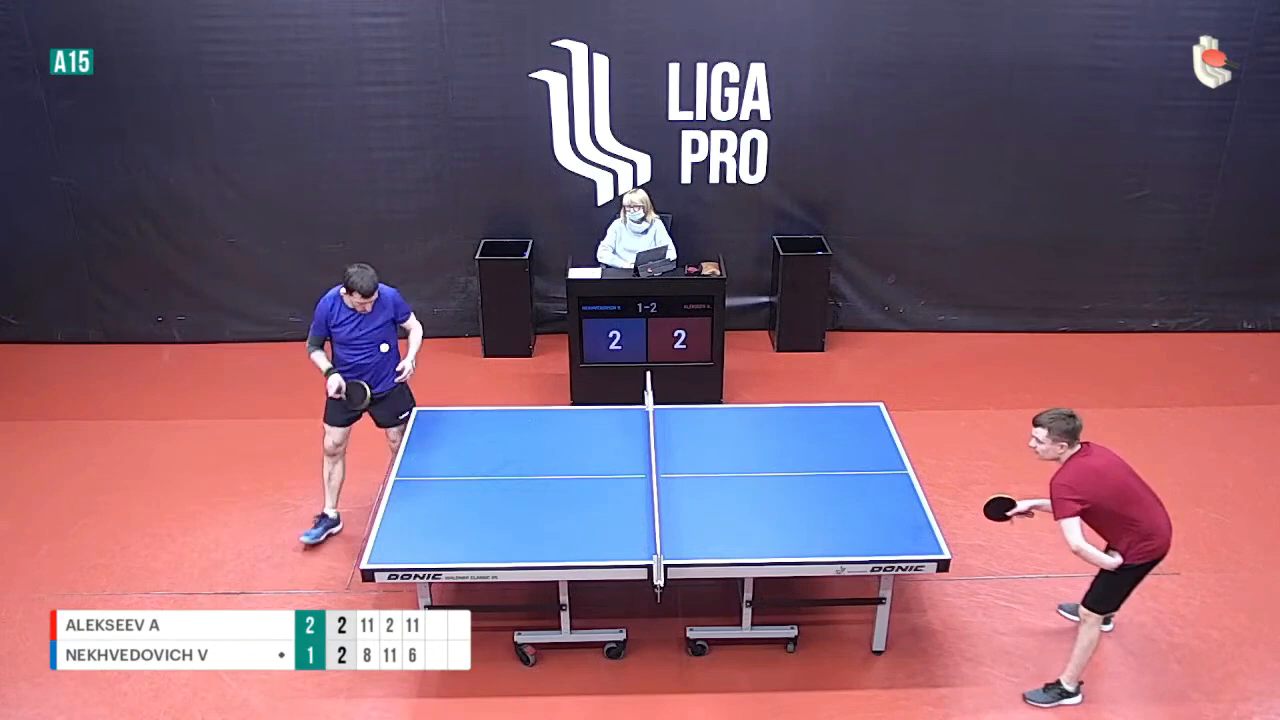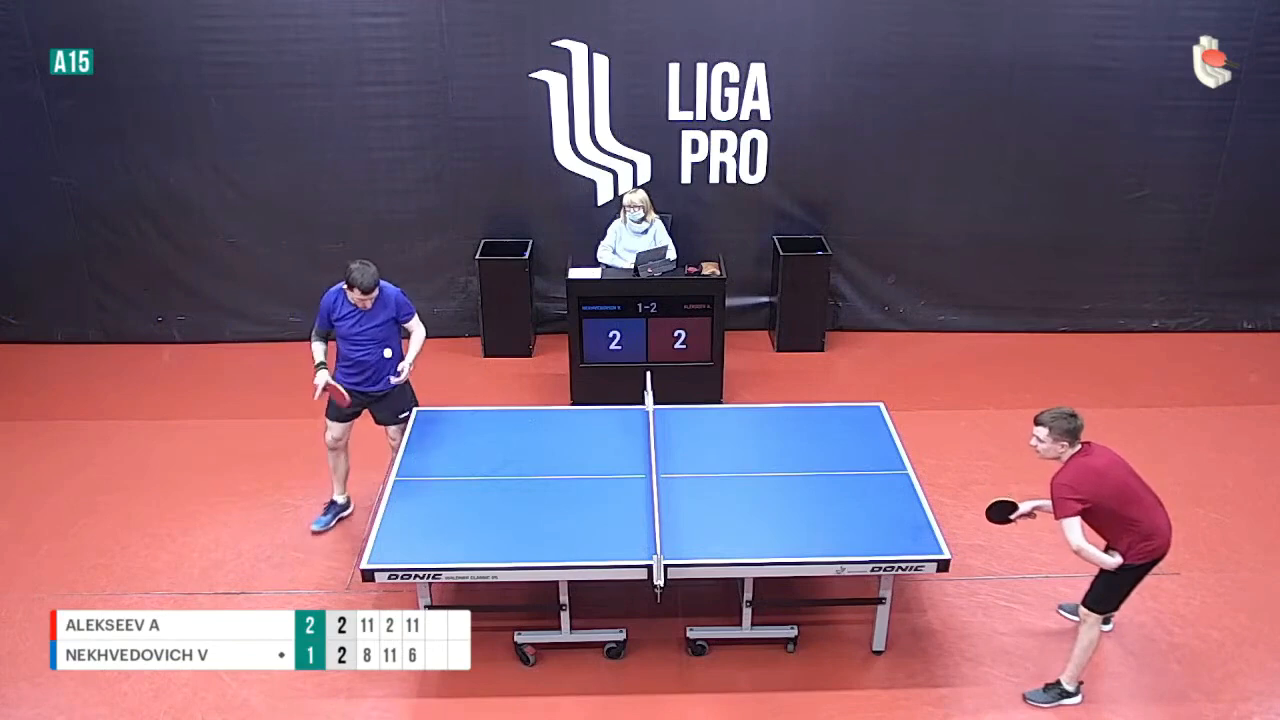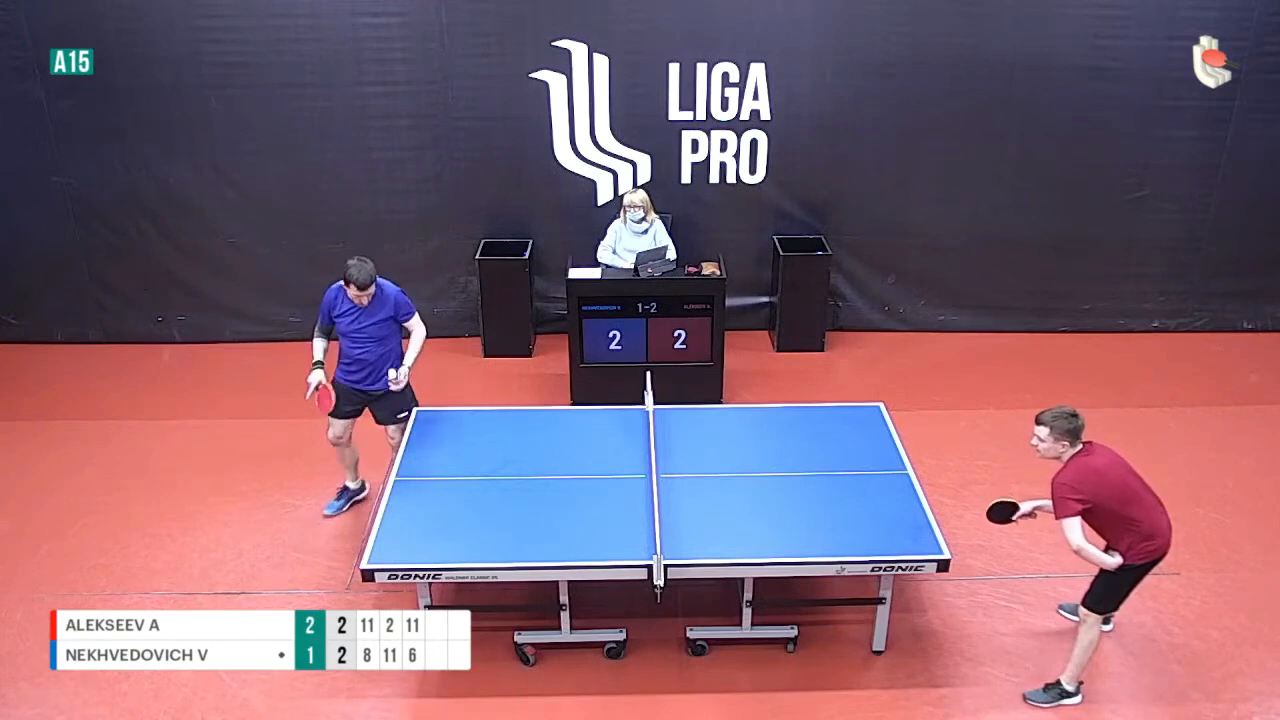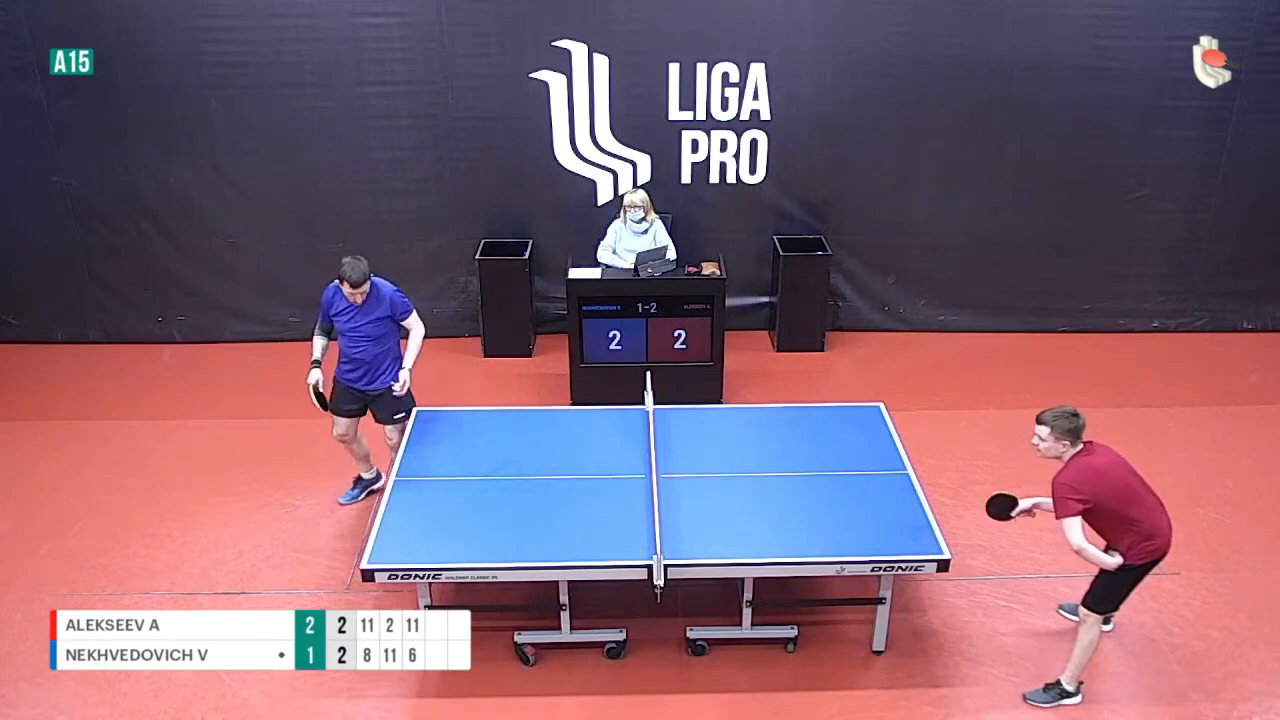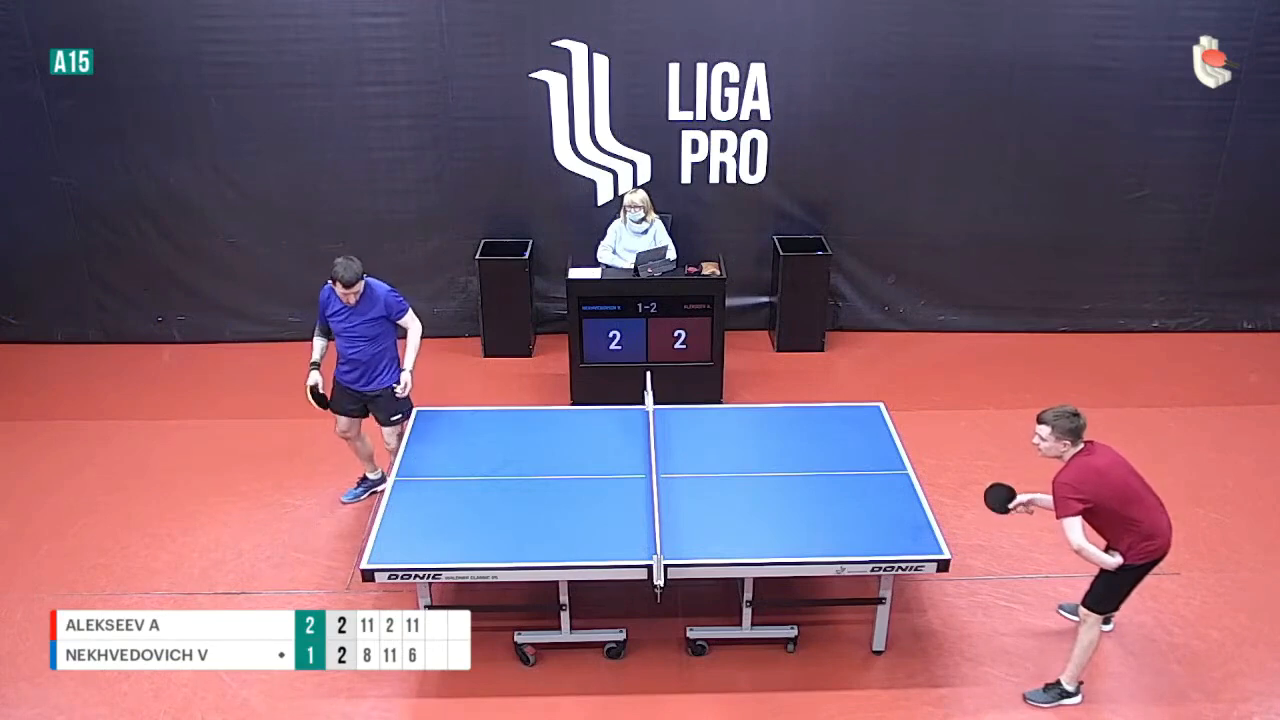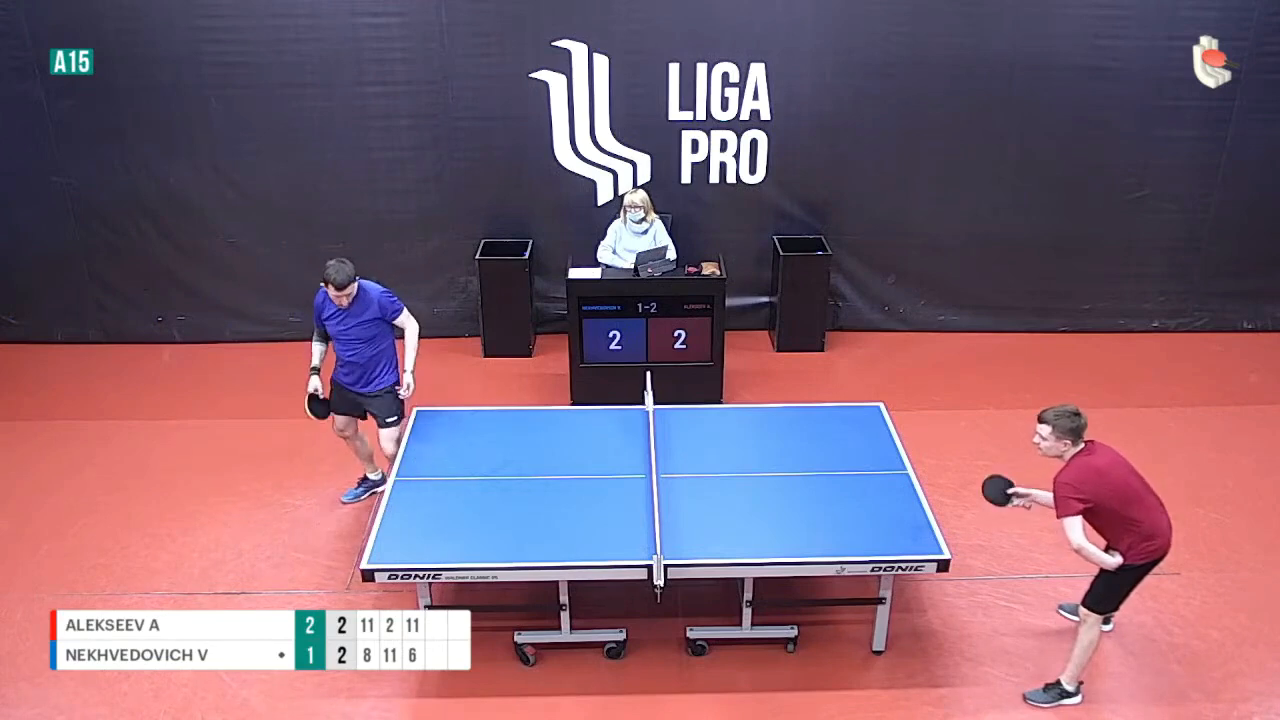
dt=0.1s
person 1, frame 1
left shoulder: (1064, 481)
right shoulder: (1092, 452)
left elbow: (1076, 545)
left wrist: (1112, 563)
right wrist: (1035, 504)
left hip: (1143, 546)
right hip: (1156, 528)
left knee: (1089, 615)
left ankle: (1068, 687)
right ankle: (1104, 612)
person 1, frame 2
left shoulder: (1065, 481)
right shoulder: (1093, 451)
left elbow: (1077, 544)
left wrist: (1112, 563)
right wrist: (1037, 505)
left hip: (1142, 546)
right hip: (1155, 528)
left knee: (1089, 614)
left ankle: (1067, 688)
right ankle: (1103, 612)
person 1, frame 3
left shoulder: (1065, 481)
right shoulder: (1094, 451)
left elbow: (1077, 544)
left wrist: (1112, 563)
right wrist: (1039, 505)
left hip: (1142, 546)
right hip: (1155, 528)
left knee: (1088, 615)
left ankle: (1068, 687)
right ankle: (1103, 612)
person 1, frame 4
left shoulder: (1066, 480)
right shoulder: (1095, 451)
left elbow: (1078, 544)
left wrist: (1112, 563)
right wrist: (1037, 503)
left hip: (1142, 546)
right hip: (1155, 528)
left knee: (1089, 615)
left ankle: (1068, 687)
right ankle: (1103, 611)
person 1, frame 5
left shoulder: (1067, 479)
right shoulder: (1096, 450)
left elbow: (1078, 544)
left wrist: (1112, 563)
right wrist: (1035, 499)
left hip: (1142, 546)
right hip: (1155, 528)
left knee: (1089, 615)
left ankle: (1067, 688)
right ankle: (1103, 612)
person 1, frame 6
left shoulder: (1068, 479)
right shoulder: (1096, 450)
left elbow: (1078, 544)
left wrist: (1112, 563)
right wrist: (1033, 495)
left hip: (1142, 546)
right hip: (1155, 528)
left knee: (1089, 615)
left ankle: (1068, 688)
right ankle: (1103, 612)
person 2, frame 1
left shoulder: (390, 298)
right shoulder: (327, 306)
left elbow: (414, 327)
right elbow: (314, 347)
left wrist: (410, 358)
right wrist: (329, 372)
left hip: (387, 386)
right hip: (345, 387)
left knee: (399, 445)
right knee: (332, 447)
right ankle: (330, 516)
person 2, frame 2
left shoulder: (393, 297)
right shoulder: (331, 300)
left elbow: (418, 330)
right elbow: (318, 337)
left wrist: (409, 360)
right wrist: (321, 368)
left hip: (389, 384)
right hip: (347, 383)
left knee: (399, 443)
right knee: (334, 441)
right ankle: (339, 501)
person 2, frame 3
left shoulder: (393, 296)
right shoulder: (332, 297)
left elbow: (418, 330)
right elbow: (321, 333)
left wrist: (406, 366)
right wrist: (318, 365)
left hip: (387, 383)
right hip: (347, 381)
left knee: (397, 440)
right knee: (337, 437)
right ankle: (353, 486)
person 2, frame 4
left shoulder: (389, 295)
right shoulder: (331, 296)
left elbow: (417, 328)
right elbow: (322, 331)
left wrist: (406, 368)
right wrist: (316, 365)
left hip: (386, 382)
right hip: (347, 380)
left knee: (396, 441)
right knee: (343, 434)
right ankle: (369, 476)
person 2, frame 5
left shoulder: (384, 295)
right shoulder: (326, 297)
left elbow: (414, 327)
right elbow: (322, 333)
left wrist: (407, 370)
right wrist: (315, 365)
left hip: (384, 382)
right hip: (346, 380)
left knee: (394, 444)
right knee: (347, 432)
right ankle: (374, 477)
person 2, frame 6
left shoulder: (378, 296)
right shoulder: (321, 301)
left elbow: (411, 326)
right elbow: (320, 337)
left wrist: (408, 370)
right wrist: (315, 371)
left hip: (382, 383)
right hip: (345, 381)
left knee: (391, 449)
right knee: (345, 431)
right ankle: (374, 477)
